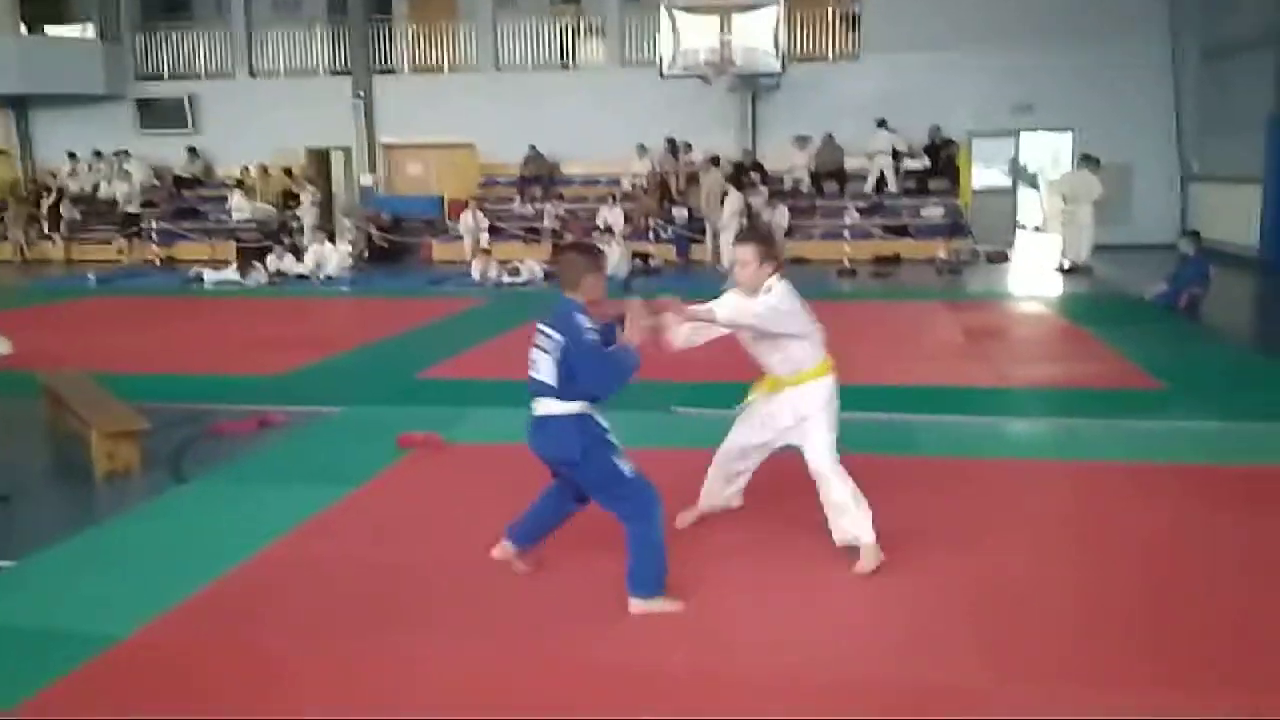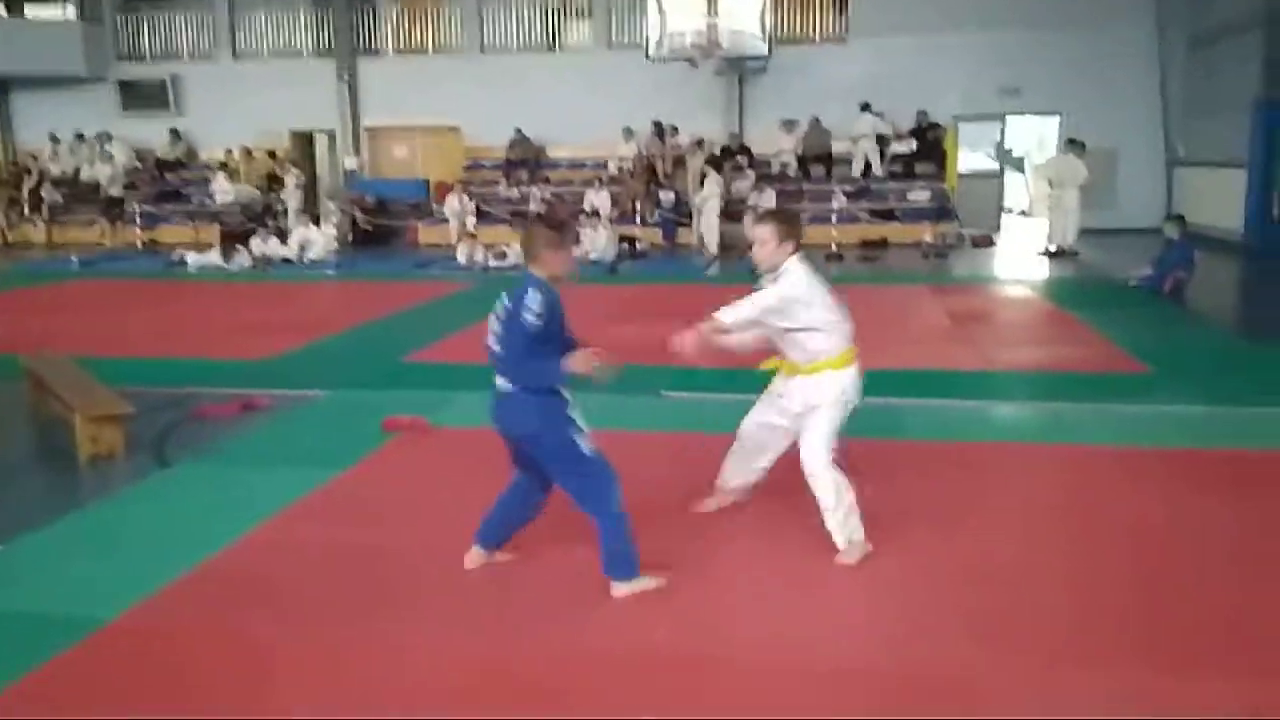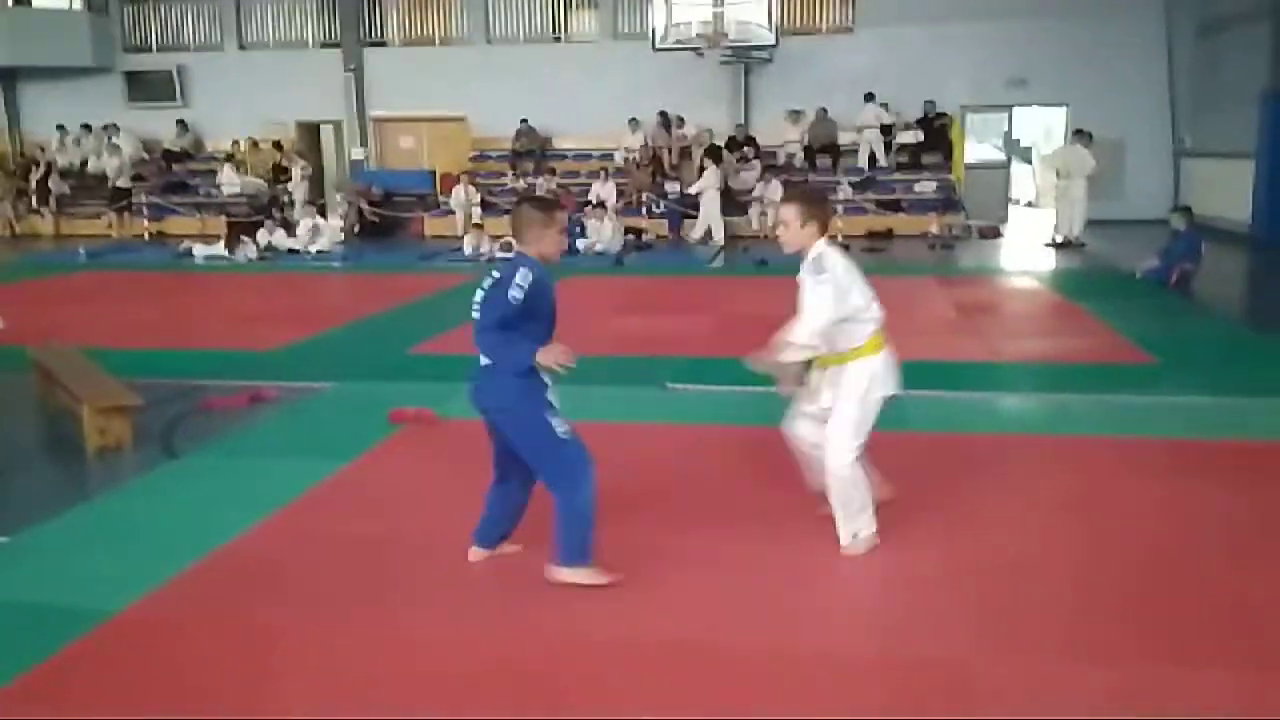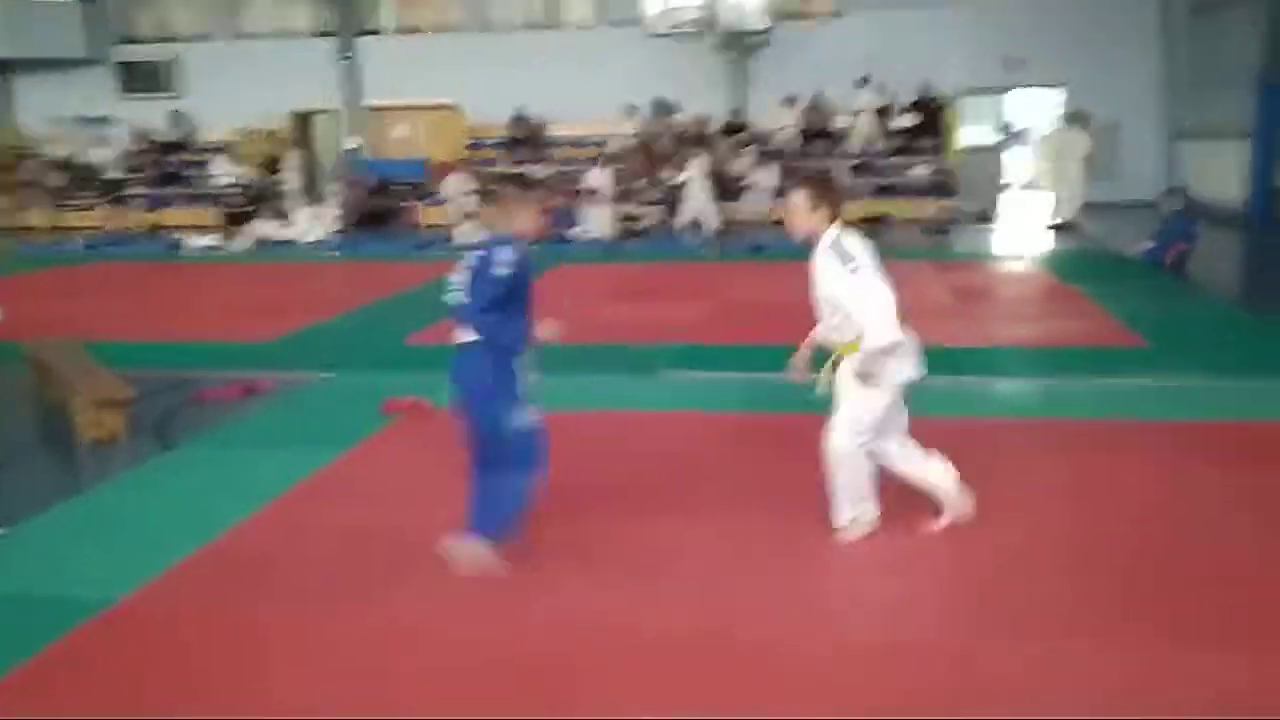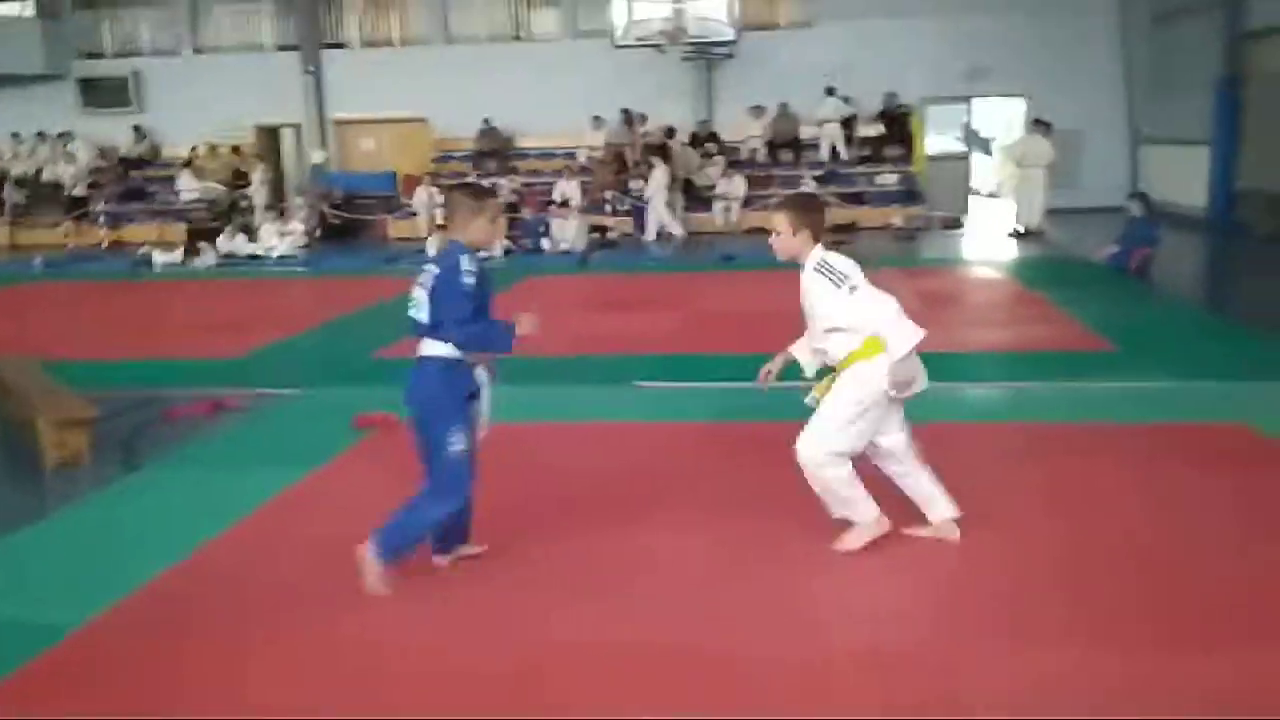
dt=0.1s
person 1, frame 1
left shoulder: (557, 318)
right shoulder: (578, 326)
right elbow: (598, 382)
left wrist: (620, 328)
right wrist: (629, 347)
left hip: (544, 429)
right hip: (575, 433)
left knee: (572, 489)
right knee: (641, 504)
left ankle: (513, 543)
right ankle: (645, 594)
person 1, frame 2
left shoulder: (526, 292)
right shoulder: (534, 299)
right elbow: (514, 362)
left wrist: (580, 354)
right wrist: (564, 366)
left hip: (515, 406)
right hip: (536, 410)
left knee: (535, 478)
right knee: (599, 486)
left ankle: (484, 547)
right ankle: (623, 577)
person 1, frame 3
left shoulder: (522, 273)
right shoulder: (525, 276)
right elbow: (486, 334)
left wrist: (547, 348)
right wrist: (535, 355)
left hip: (496, 386)
right hip: (513, 389)
left knee: (514, 468)
right knee: (573, 467)
left ankle: (486, 542)
right ankle: (570, 561)
person 1, frame 4
left shoulder: (491, 251)
right shoulder: (505, 255)
right elbow: (475, 314)
left wrist: (522, 330)
right wrist: (528, 330)
left hip: (481, 364)
right hip: (489, 368)
left knee: (494, 453)
right knee: (528, 456)
left ankle: (482, 532)
right ankle: (478, 539)
person 1, frame 5
left shoulder: (445, 261)
right shoulder: (464, 266)
right elbow: (462, 331)
left wrist: (498, 332)
right wrist: (511, 330)
left hip: (439, 377)
right hip: (445, 382)
left knee: (450, 470)
right knee: (451, 481)
left ankle: (449, 543)
right ankle: (382, 550)
person 2, frame 1
left shoulder: (779, 298)
right shoulder: (740, 297)
left elbow: (743, 317)
left wrist: (687, 312)
right wrist: (675, 326)
left hip: (812, 388)
right hip: (777, 389)
left knee: (823, 464)
right knee: (735, 448)
left ankle: (865, 542)
right ankle: (709, 502)
person 2, frame 2
left shoulder: (794, 281)
right shoulder: (779, 278)
left elbow: (755, 310)
right elbow: (764, 327)
left wrist: (701, 332)
right wrist: (717, 339)
left hip: (829, 379)
right hip: (801, 373)
left knee: (815, 460)
right knee: (756, 429)
left ankle: (852, 538)
right ankle: (732, 488)
person 2, frame 3
left shoulder: (824, 266)
right shoulder: (818, 263)
left elbow: (817, 323)
left wrist: (779, 356)
right wrist: (786, 356)
left hip: (861, 369)
right hip: (837, 364)
left knee: (840, 453)
right knee: (803, 429)
left ankle: (859, 532)
right ankle: (867, 488)
person 2, frame 4
left shoulder: (837, 250)
right shoulder: (829, 250)
left elbow: (875, 301)
left wrist: (872, 355)
right wrist: (809, 345)
left hip: (878, 353)
right hip: (865, 353)
left knee: (844, 439)
right knee: (882, 438)
left ankle: (859, 517)
right ankle: (952, 492)
person 2, frame 5
left shoulder: (824, 270)
right shoulder: (817, 270)
left elbow: (878, 307)
right elbow: (823, 331)
left wrist: (901, 359)
right wrist: (783, 358)
left hip: (873, 368)
right hip: (870, 367)
left knee: (814, 450)
right knee: (892, 450)
left ankle: (868, 519)
right ankle: (943, 520)
